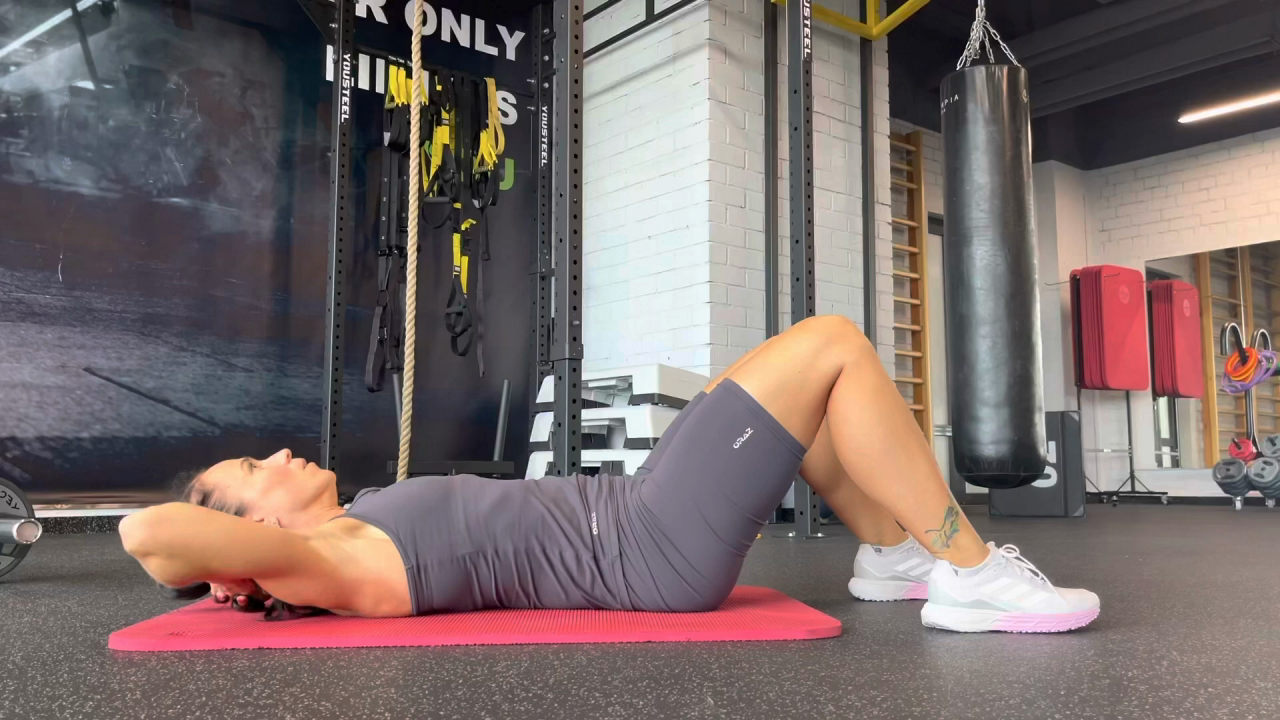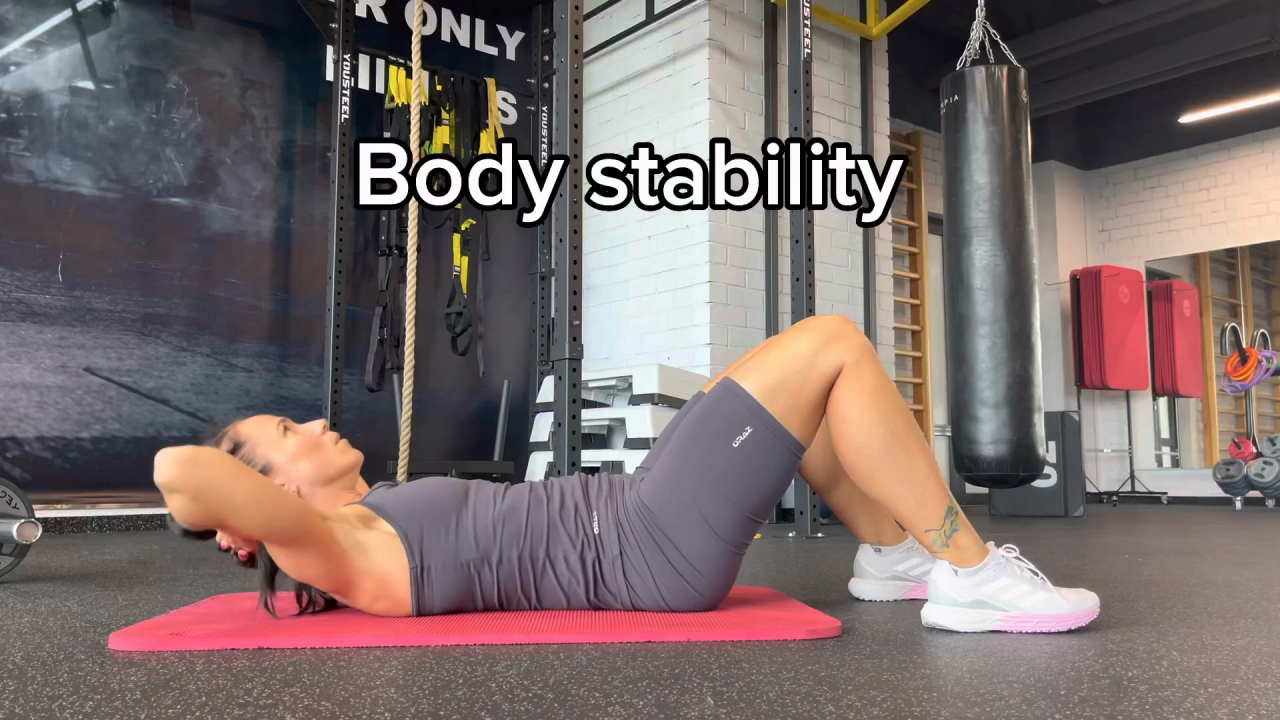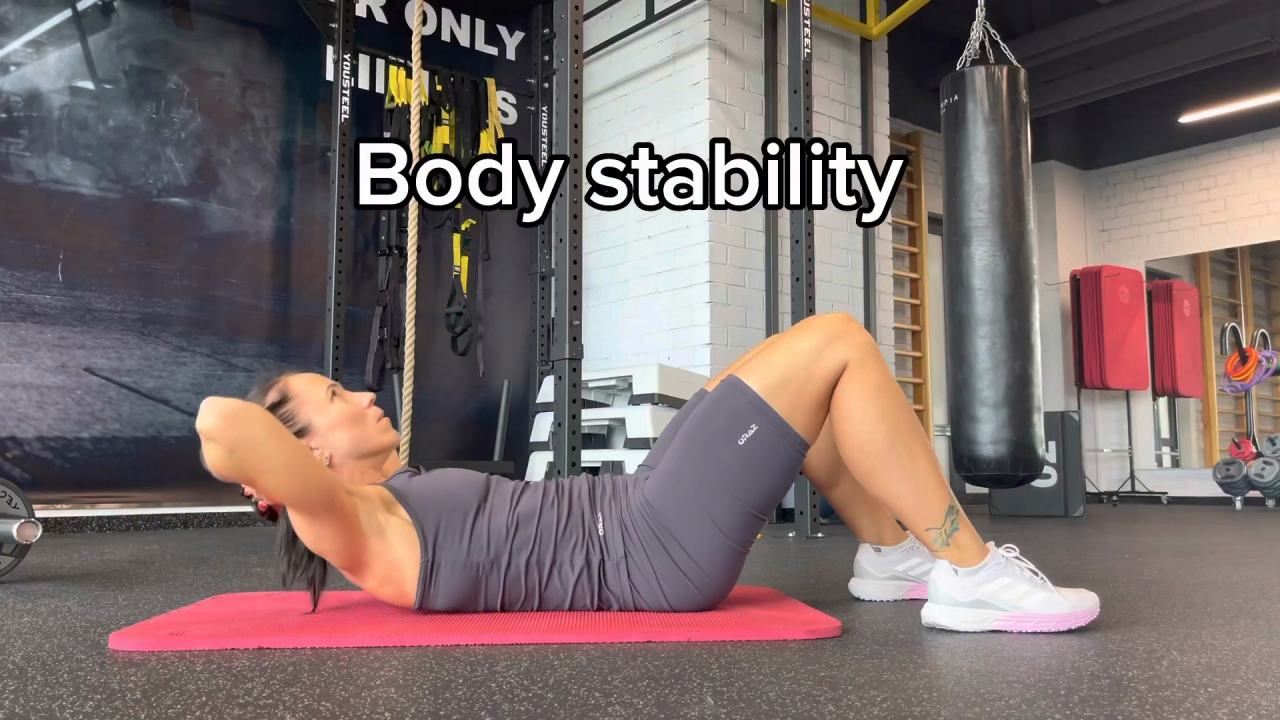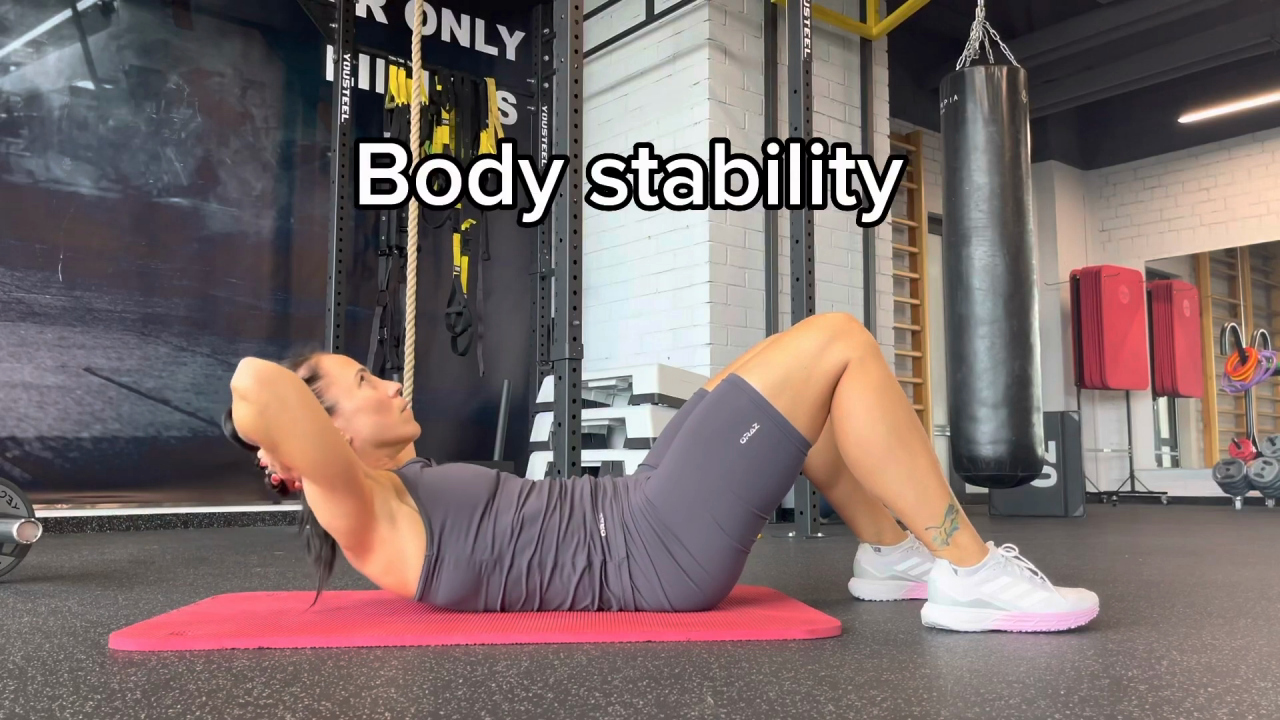
dt=0.2s
person 1, frame 1
left shoulder: (358, 536)
right shoulder: (342, 567)
right elbow: (149, 532)
right wrist: (203, 546)
left hip: (630, 518)
right hip: (657, 551)
left knee: (809, 373)
right knee: (836, 346)
left ankle: (891, 555)
right ankle: (972, 576)
person 1, frame 2
left shoulder: (368, 524)
right shoulder: (347, 552)
right elbow: (179, 473)
right wrist: (232, 512)
left hip: (633, 522)
right hip: (656, 553)
left knee: (811, 373)
right knee: (836, 346)
left ankle: (890, 555)
right ankle: (971, 576)
person 1, frame 3
left shoulder: (384, 510)
right shoulder: (362, 533)
right elbow: (222, 419)
right wrist: (257, 469)
left hip: (636, 521)
right hip: (659, 553)
left knee: (815, 373)
right knee: (838, 343)
left ankle: (891, 556)
right ankle: (971, 576)
person 1, frame 4
left shoulder: (399, 493)
right shoulder: (369, 515)
right elbow: (256, 385)
right wrist: (285, 448)
left hip: (639, 524)
right hip: (658, 556)
left knee: (814, 374)
right knee: (841, 343)
left ankle: (891, 556)
right ankle: (971, 576)
